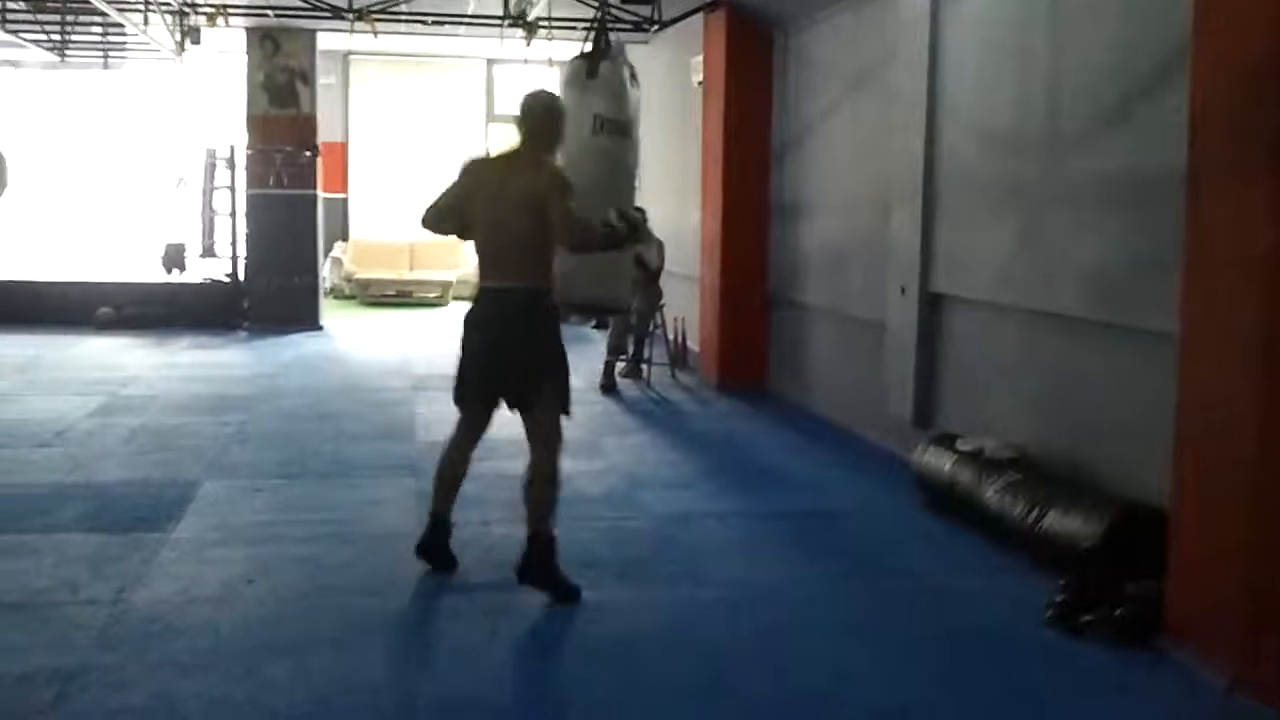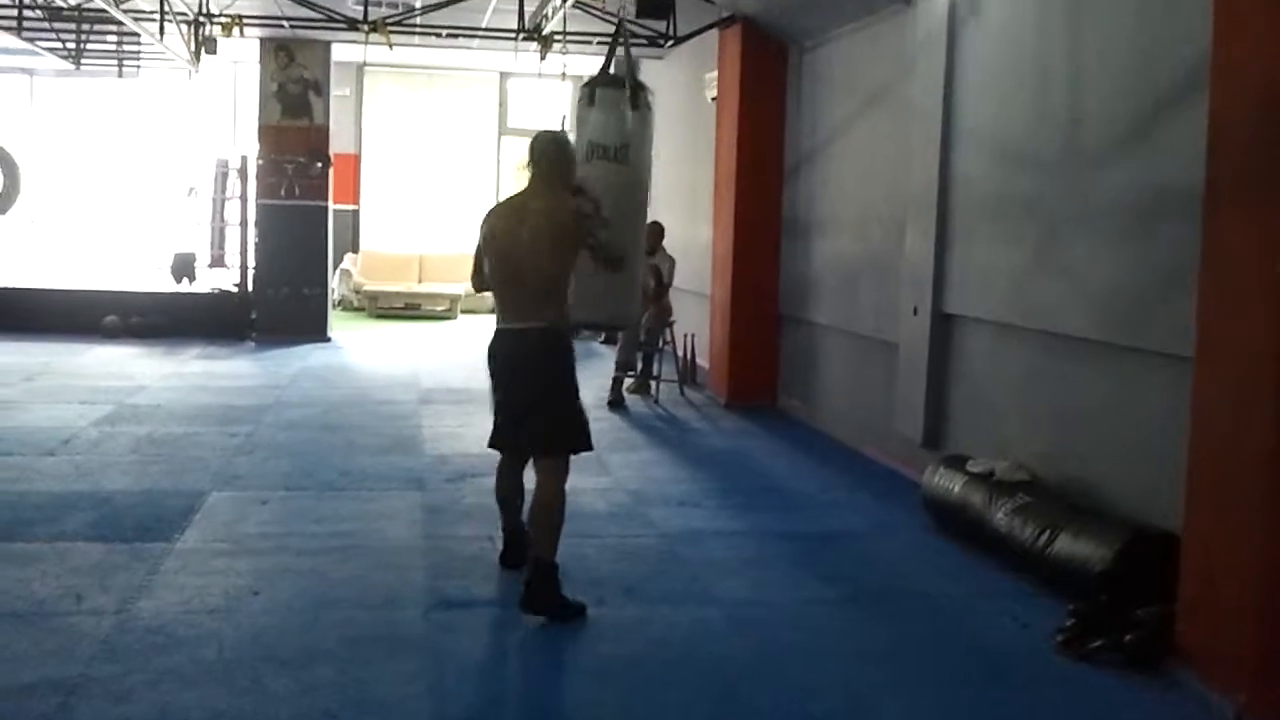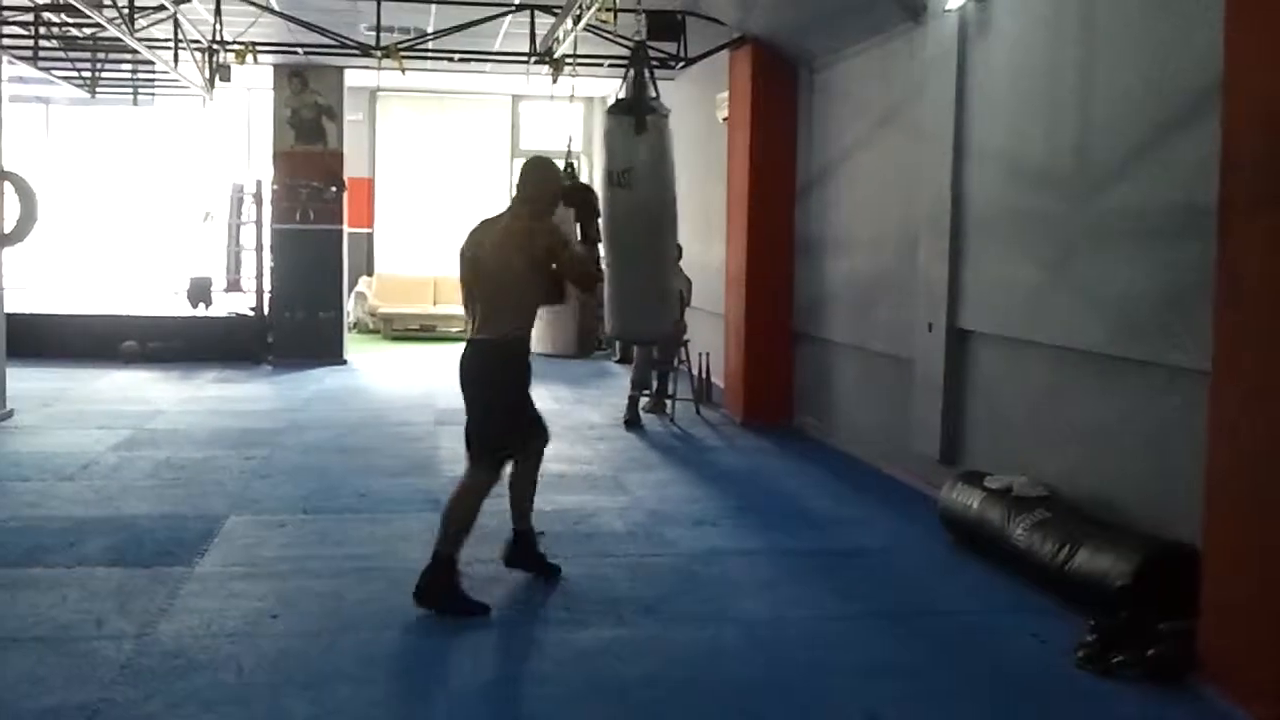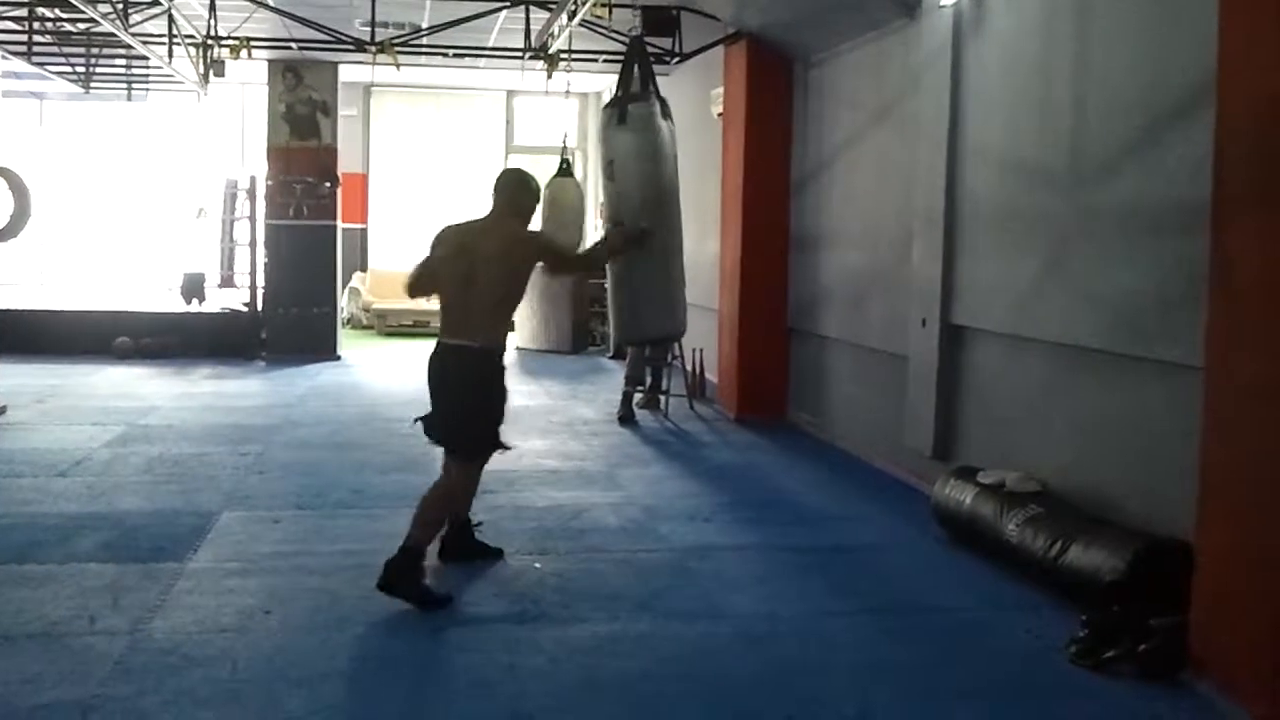
dt=0.5s
person 1, frame 1
left shoulder: (477, 171)
right shoulder: (549, 179)
left elbow: (433, 219)
right elbow: (573, 238)
right wrist: (619, 233)
left hip: (486, 308)
right hip: (528, 311)
left knee: (469, 425)
right knee: (545, 437)
left ankle: (436, 533)
right ankle: (538, 556)
person 1, frame 2
left shoulder: (497, 216)
right shoulder: (572, 209)
left elbow: (480, 279)
right elbow: (613, 262)
right wrist: (592, 219)
left hip: (506, 345)
right hip: (546, 348)
left knee: (513, 455)
right knee: (553, 467)
left ankle: (515, 542)
right ankle: (542, 583)
person 1, frame 3
left shoulder: (482, 232)
right shoulder: (540, 230)
right elbow: (588, 281)
left hip: (480, 354)
right hip: (501, 358)
left knee: (533, 440)
right knee: (483, 471)
left ankle: (523, 543)
right ankle: (438, 578)
person 1, frame 4
left shoulder: (451, 237)
right shoulder: (527, 242)
left elbow: (415, 286)
right elbow: (581, 263)
right wrist: (618, 238)
left hip: (449, 357)
right hip: (478, 365)
left knee: (470, 456)
right knee: (459, 469)
left ankle: (459, 536)
right ankle: (403, 568)
